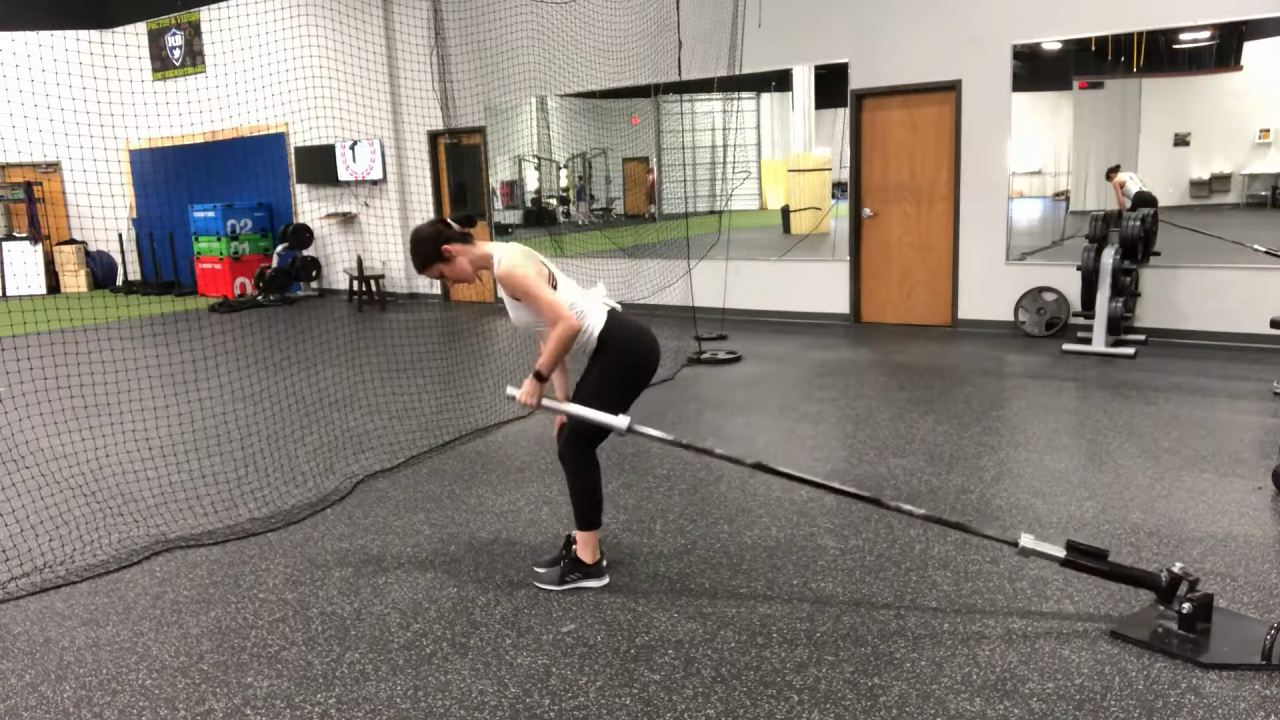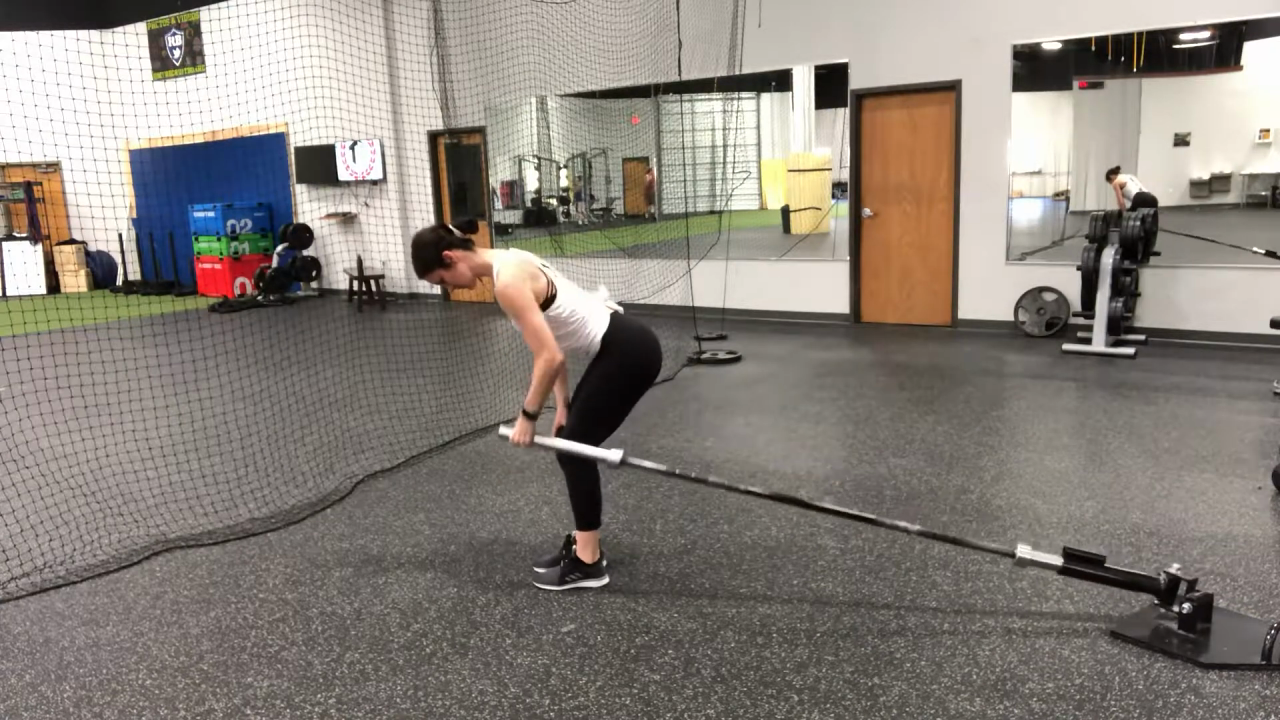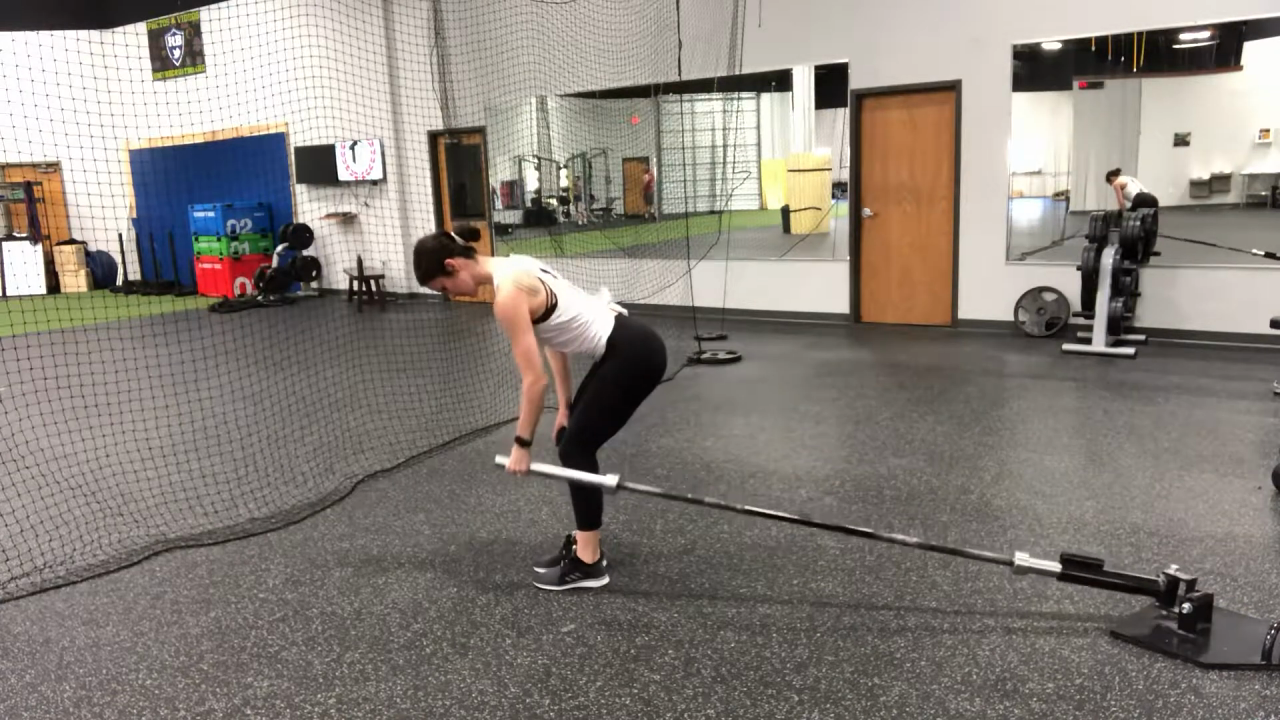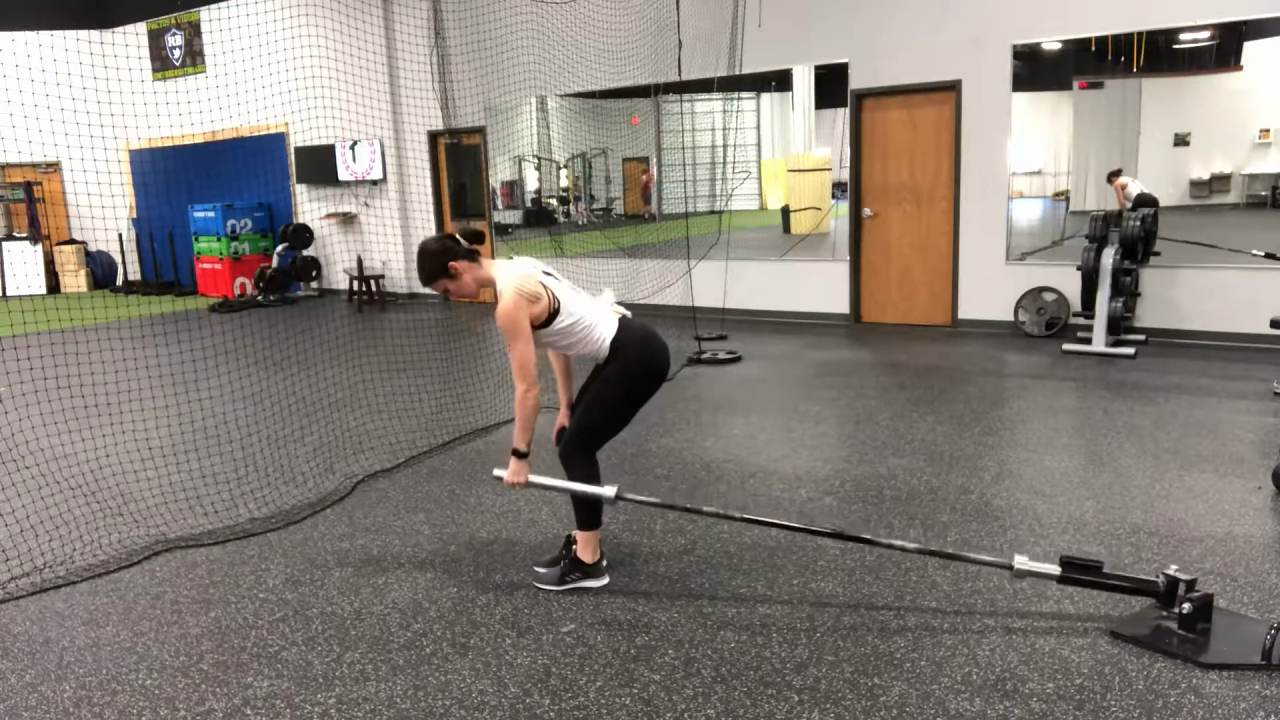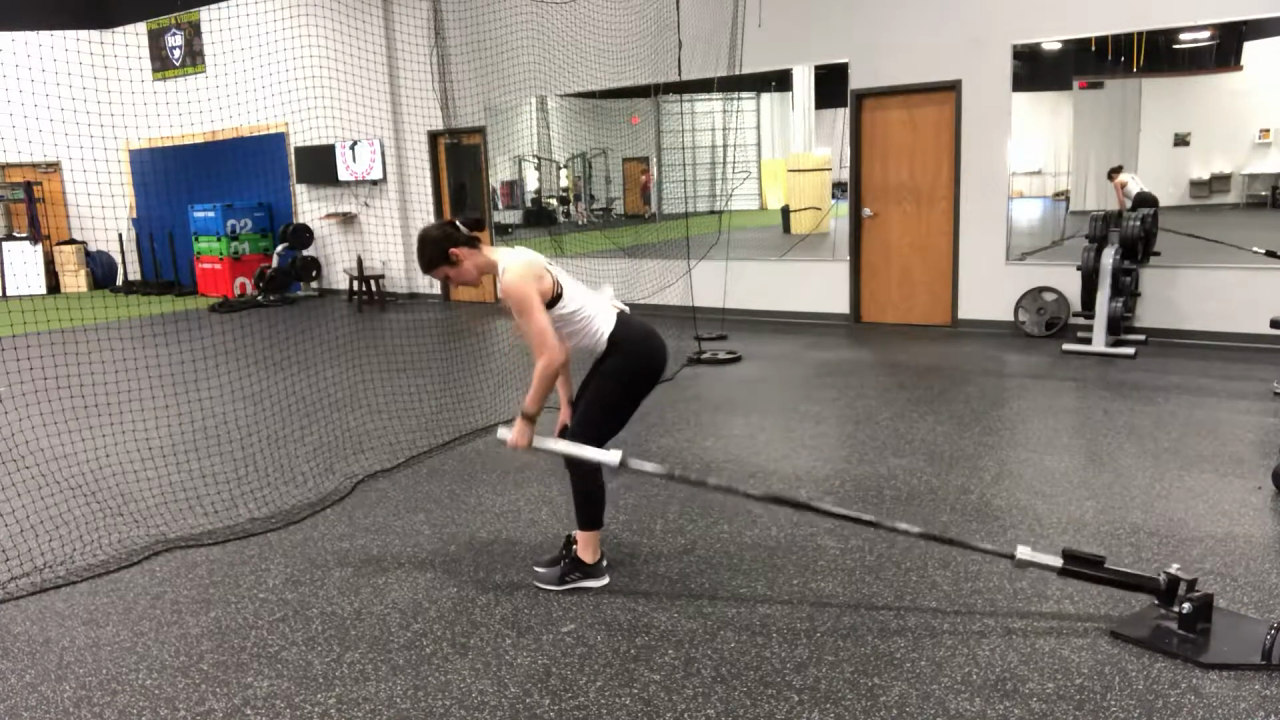
dt=0.2s
person 1, frame 1
left shoulder: (508, 267)
right shoulder: (506, 262)
left elbow: (569, 324)
right elbow: (550, 330)
left wrist: (537, 379)
right wrist: (562, 400)
left hip: (626, 349)
right hip: (614, 346)
left knee: (575, 447)
right knee: (571, 442)
left ankle: (588, 563)
right ankle: (583, 544)
person 1, frame 2
left shoulder: (508, 281)
right shoulder: (510, 265)
left elbow: (550, 357)
right elbow: (553, 344)
left wrist: (528, 417)
right wrist: (563, 404)
left hip: (629, 352)
right hip: (618, 347)
left knee: (574, 449)
right knee: (570, 442)
left ankle: (588, 563)
right ankle: (583, 543)
person 1, frame 3
left shoulder: (508, 295)
right shoulder: (513, 268)
left elbow: (534, 380)
left wrist: (522, 445)
right wrist: (565, 407)
left hip: (634, 354)
right hip: (622, 347)
left knee: (576, 448)
right knee: (570, 440)
left ankle: (588, 562)
right ankle: (583, 542)
person 1, frame 4
left shoulder: (511, 300)
right shoulder: (517, 269)
left elbow: (527, 388)
left wrist: (519, 456)
right wrist: (566, 407)
left hip: (637, 357)
right hip: (624, 348)
left knee: (576, 449)
right knee: (571, 439)
left ankle: (588, 562)
right ankle: (583, 544)
person 1, frame 5
left shoulder: (514, 279)
right shoulder: (515, 262)
left elbow: (550, 359)
right elbow: (556, 335)
left wrist: (526, 420)
right wrist: (567, 404)
left hip: (634, 352)
right hip: (621, 347)
left knee: (581, 447)
right knee: (573, 440)
left ankle: (588, 563)
right ankle: (583, 543)
